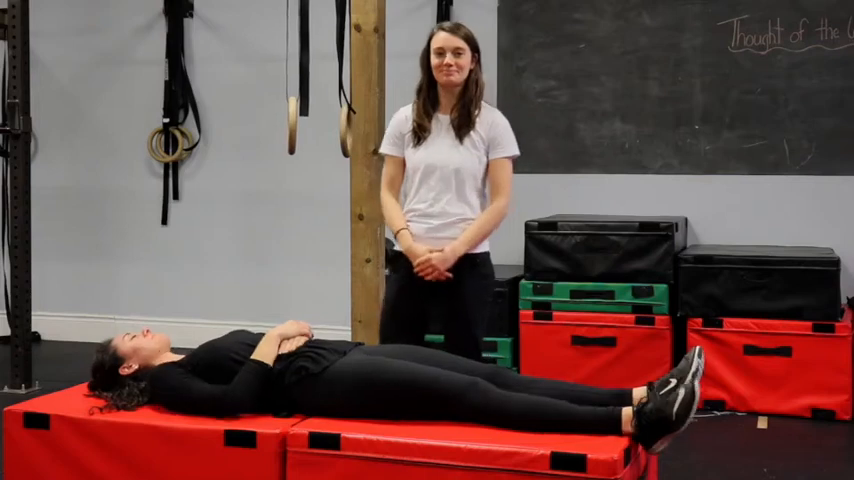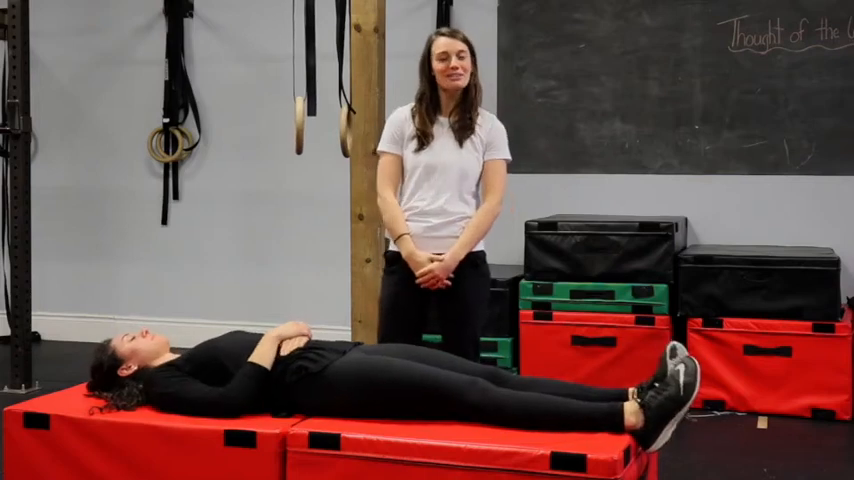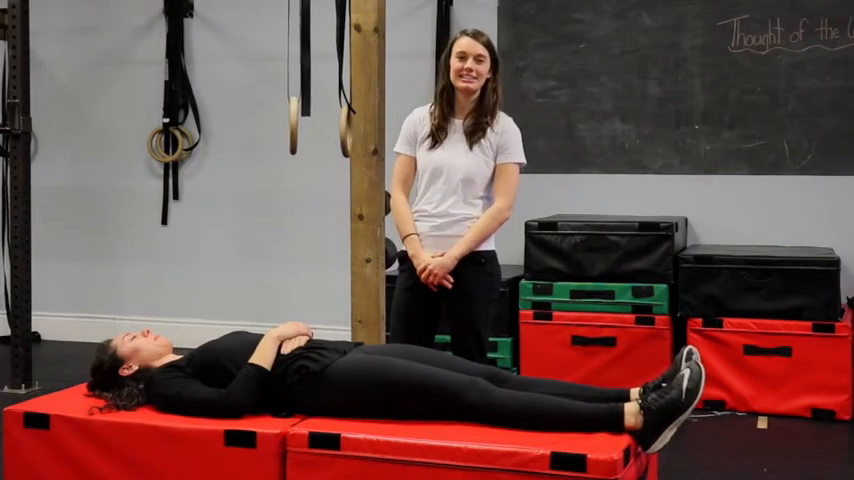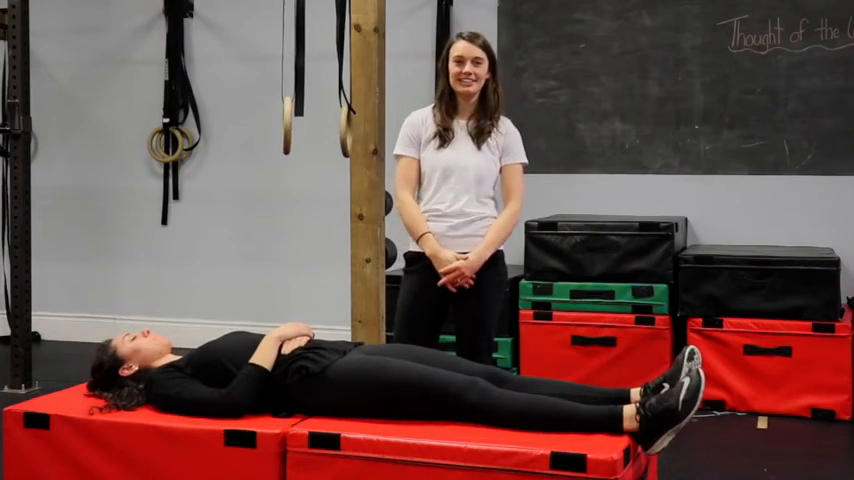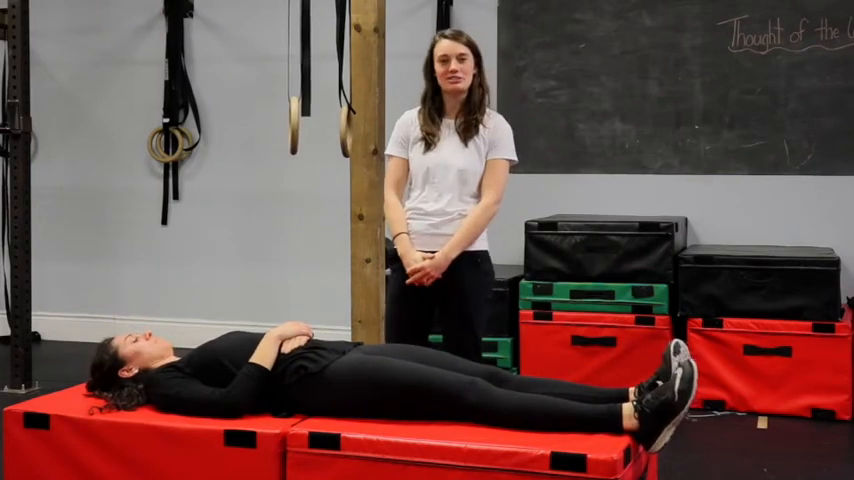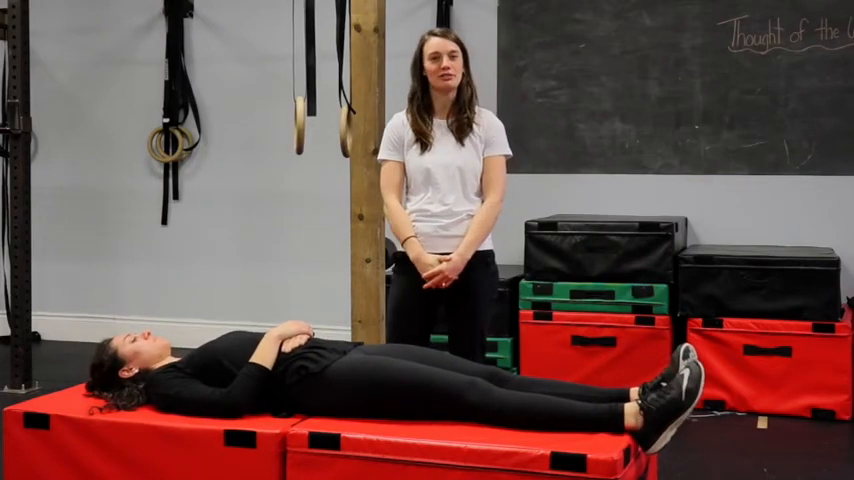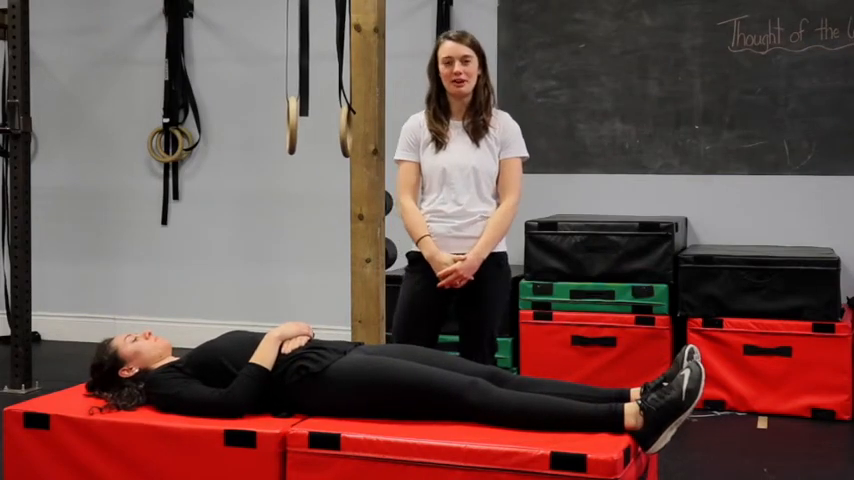
dt=0.7s
person 1, frame 1
left shoulder: (191, 360)
right shoulder: (167, 383)
right elbow: (236, 399)
left wrist: (283, 336)
right wrist: (273, 337)
left hip: (340, 356)
right hip: (319, 382)
left knee: (490, 374)
right knee: (474, 396)
left ankle: (640, 395)
right ankle: (632, 421)
person 1, frame 2
left shoulder: (192, 358)
right shoulder: (164, 384)
right elbow: (235, 400)
left wrist: (283, 337)
right wrist: (273, 339)
left hip: (339, 355)
right hip: (320, 384)
left knee: (490, 376)
right knee: (472, 397)
left ankle: (635, 395)
right ankle: (633, 419)
person 1, frame 3
left shoulder: (191, 360)
right shoulder: (166, 386)
right elbow: (236, 401)
left wrist: (282, 337)
right wrist: (274, 339)
left hip: (338, 354)
right hip: (319, 383)
left knee: (490, 374)
right knee: (472, 396)
left ankle: (638, 396)
right ankle: (632, 419)
person 1, frame 4
left shoulder: (192, 359)
right shoulder: (165, 385)
right elbow: (237, 402)
left wrist: (284, 336)
right wrist: (274, 339)
left hip: (338, 354)
right hip: (319, 384)
left knee: (491, 375)
right knee: (473, 396)
left ankle: (637, 397)
right ankle: (631, 421)
person 1, frame 5
left shoulder: (193, 359)
right shoulder: (168, 387)
right elbow: (236, 401)
left wrist: (287, 335)
right wrist: (274, 339)
left hip: (339, 354)
right hip: (318, 383)
left knee: (492, 376)
right knee: (473, 397)
left ankle: (636, 395)
right ankle: (632, 420)
person 1, frame 6
left shoulder: (193, 359)
right shoulder: (166, 387)
right elbow: (236, 401)
left wrist: (287, 335)
right wrist: (274, 338)
left hip: (340, 354)
right hip: (319, 383)
left knee: (491, 376)
right knee: (473, 397)
left ankle: (637, 395)
right ankle: (634, 419)
person 1, frame 7
left shoulder: (194, 359)
right shoulder: (167, 386)
right elbow: (237, 402)
left wrist: (288, 336)
right wrist: (275, 340)
left hip: (342, 355)
right hip: (319, 382)
left knee: (490, 375)
right knee: (474, 397)
left ankle: (636, 396)
right ankle: (633, 420)
person 2, frame 1
left shoulder: (492, 123)
right shoulder: (405, 120)
left elbow: (499, 202)
right elbow: (389, 193)
left wrist: (452, 252)
right wrist: (408, 244)
left hip: (468, 262)
right hip: (409, 260)
person 2, frame 2
left shoulder: (488, 127)
right shoulder: (403, 120)
left elbow: (492, 202)
right elbow: (385, 194)
left wrist: (451, 258)
right wrist: (411, 252)
left hip: (466, 262)
right hip: (405, 260)
left knee: (462, 362)
person 2, frame 3
left shoulder: (502, 129)
right shoulder: (419, 121)
left elbow: (502, 207)
right elbow: (399, 194)
left wrist: (451, 257)
right wrist: (416, 252)
left hip: (474, 261)
right hip: (417, 259)
left knee: (469, 362)
person 2, frame 4
left shoulder: (504, 131)
right shoulder: (419, 123)
left elbow: (513, 205)
right elbow: (404, 196)
left wrist: (476, 258)
right wrist: (436, 252)
left hip: (484, 263)
right hip: (424, 259)
left knee: (474, 363)
person 2, frame 5
left shoulder: (494, 127)
right shoulder: (410, 123)
left elbow: (490, 201)
right elbow: (392, 194)
left wrist: (444, 258)
right wrist: (406, 251)
left hip: (467, 260)
right hip: (411, 259)
left knee: (463, 361)
person 2, frame 6
left shoulder: (486, 124)
right shoulder: (401, 125)
left elbow: (493, 199)
right elbow: (391, 199)
left wrist: (459, 257)
right wrist: (418, 254)
left hip: (473, 260)
right hip: (415, 260)
left knee: (468, 361)
person 2, frame 7
left shoulder: (503, 126)
right shoulder: (417, 126)
left elbow: (509, 200)
right elbow: (406, 199)
left wrist: (474, 257)
right wrist: (433, 253)
left hip: (486, 261)
right hip: (427, 259)
left knee: (477, 362)
